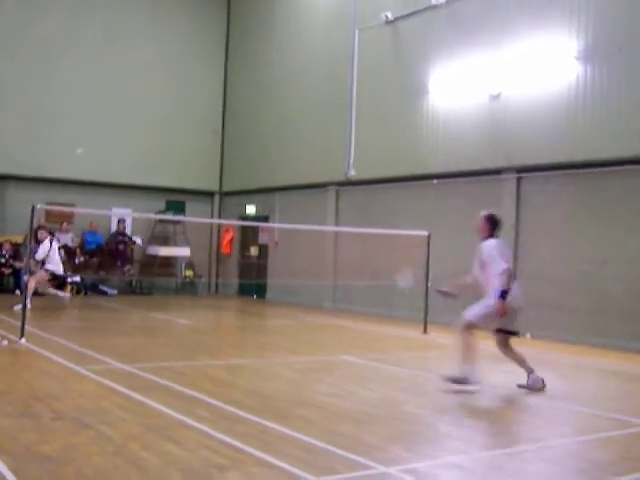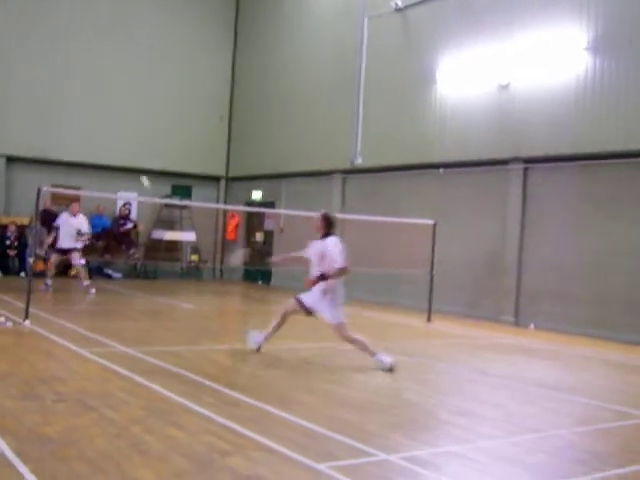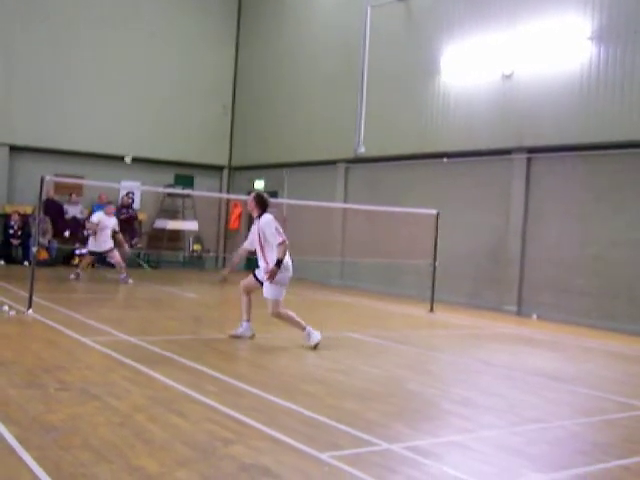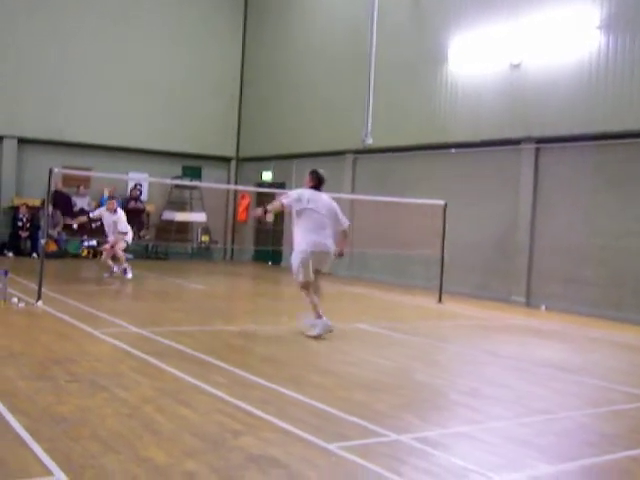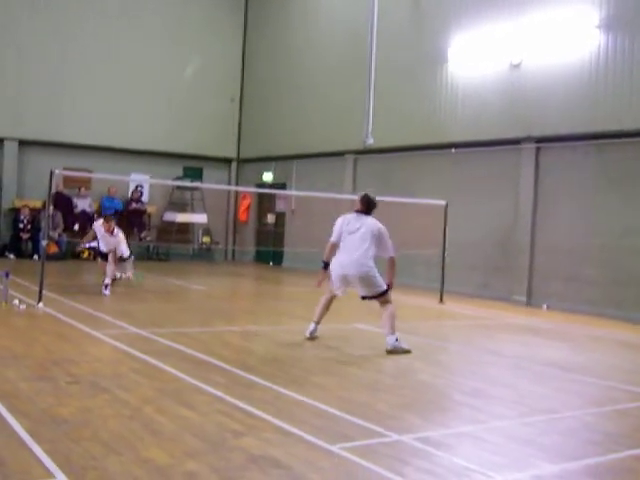
dt=0.5s
person 1, frame 1
left shoulder: (489, 246)
right shoulder: (489, 246)
left elbow: (507, 271)
right elbow: (476, 276)
left wrist: (501, 298)
right wrist: (456, 285)
left hip: (500, 300)
right hip: (507, 301)
left knee: (465, 327)
right knee: (502, 345)
left ankle: (467, 374)
right ankle: (534, 379)
person 1, frame 2
left shoulder: (333, 243)
right shoulder: (317, 244)
left elbow: (343, 269)
right elbow: (306, 254)
left wrist: (320, 277)
right wrist: (283, 257)
left hip: (328, 295)
right hip: (315, 294)
left knee: (344, 334)
right knee: (285, 311)
left ankle: (380, 358)
right ankle: (261, 339)
person 1, frame 3
left shoulder: (266, 221)
right shoulder: (257, 225)
left elbow: (283, 243)
right elbow: (245, 249)
left wrist: (277, 266)
right wrist: (230, 267)
left hip: (277, 269)
right hip: (267, 268)
left knee: (275, 311)
right knee: (244, 286)
left ankle: (310, 332)
right ankle: (246, 328)
person 1, frame 4
left shoulder: (299, 194)
right shoulder: (329, 201)
left elbow: (280, 204)
right elbow: (344, 228)
left wrist: (264, 210)
right wrist: (341, 248)
left hip: (305, 245)
right hip: (325, 245)
left knee: (304, 285)
right knee: (314, 279)
left ankle: (321, 322)
right ankle: (317, 319)
person 1, frame 5
left shoulder: (343, 220)
right shoulder: (378, 227)
left elbow: (332, 244)
right elbow: (391, 258)
left wrist: (325, 267)
right wrist: (390, 282)
left hip: (339, 267)
right hip: (363, 268)
left knee: (330, 294)
right knee: (386, 302)
left ankle: (313, 328)
right ankle: (391, 341)
